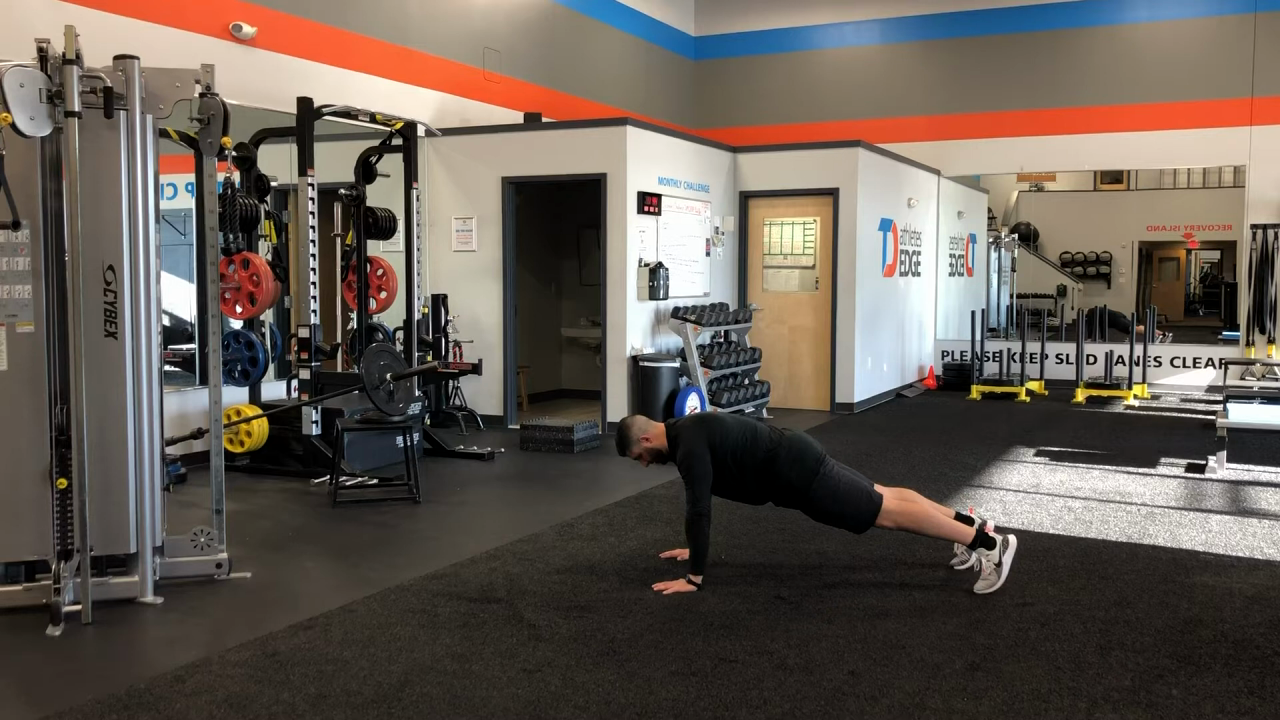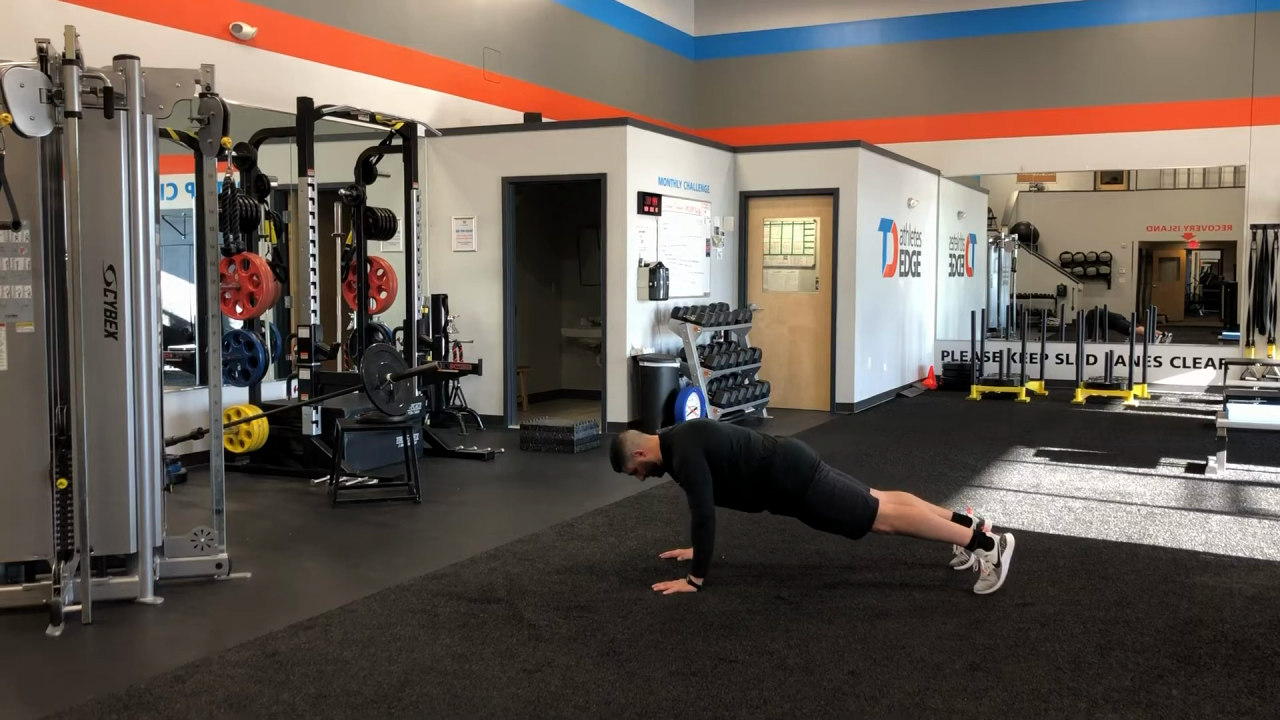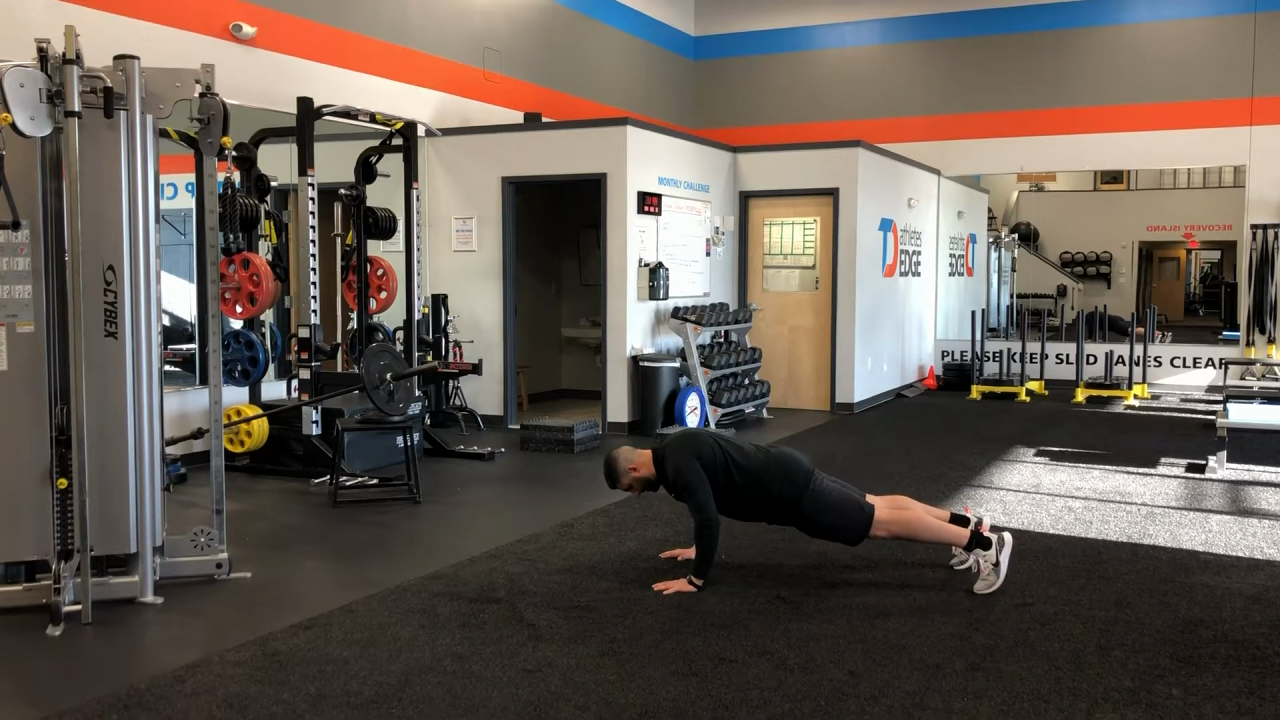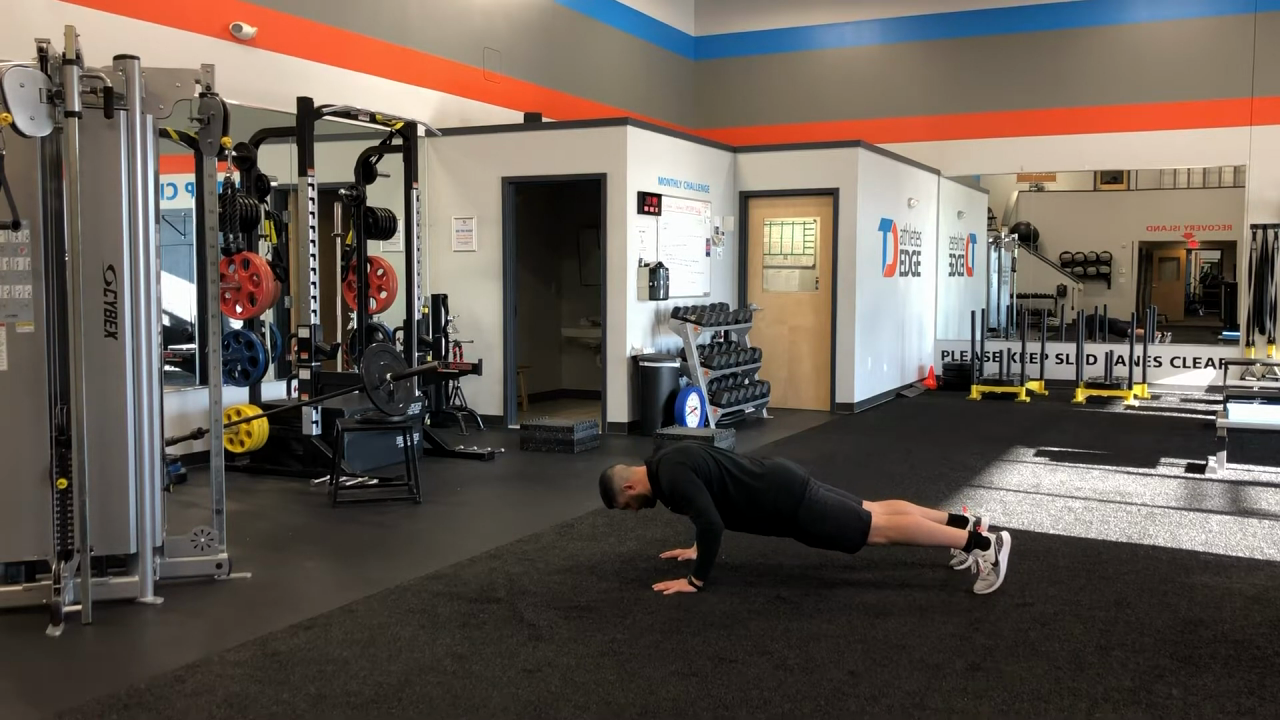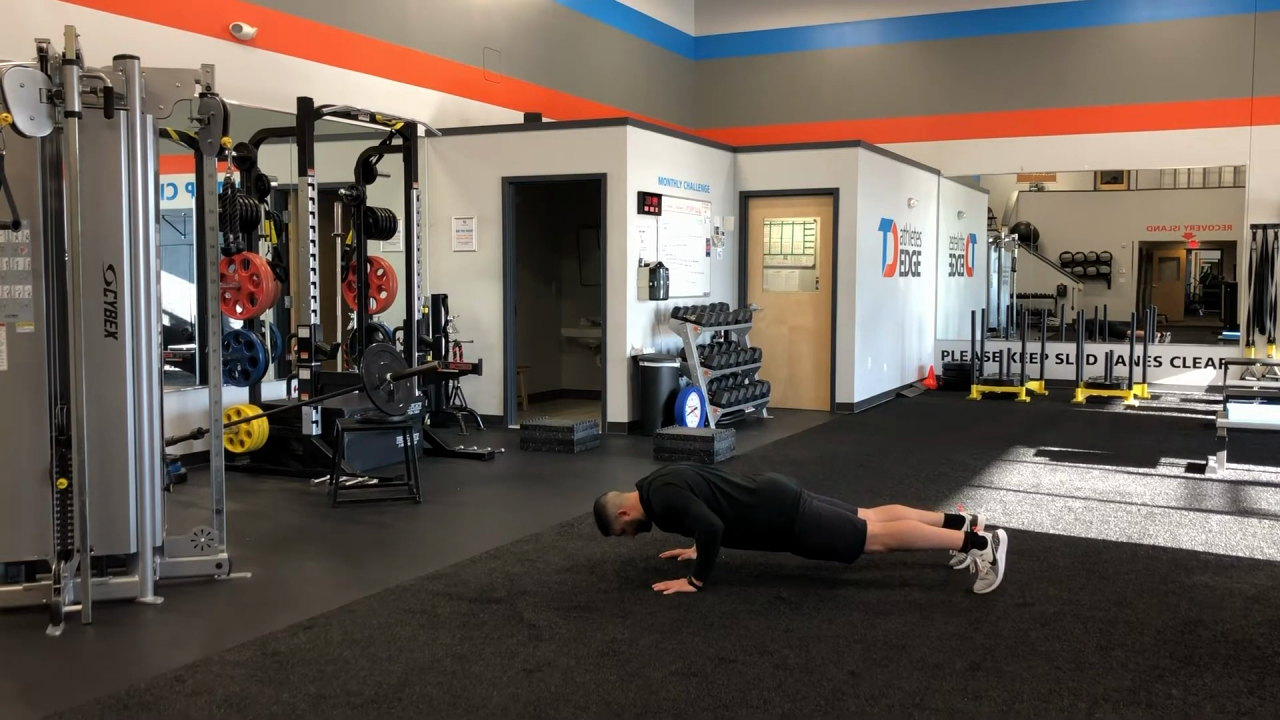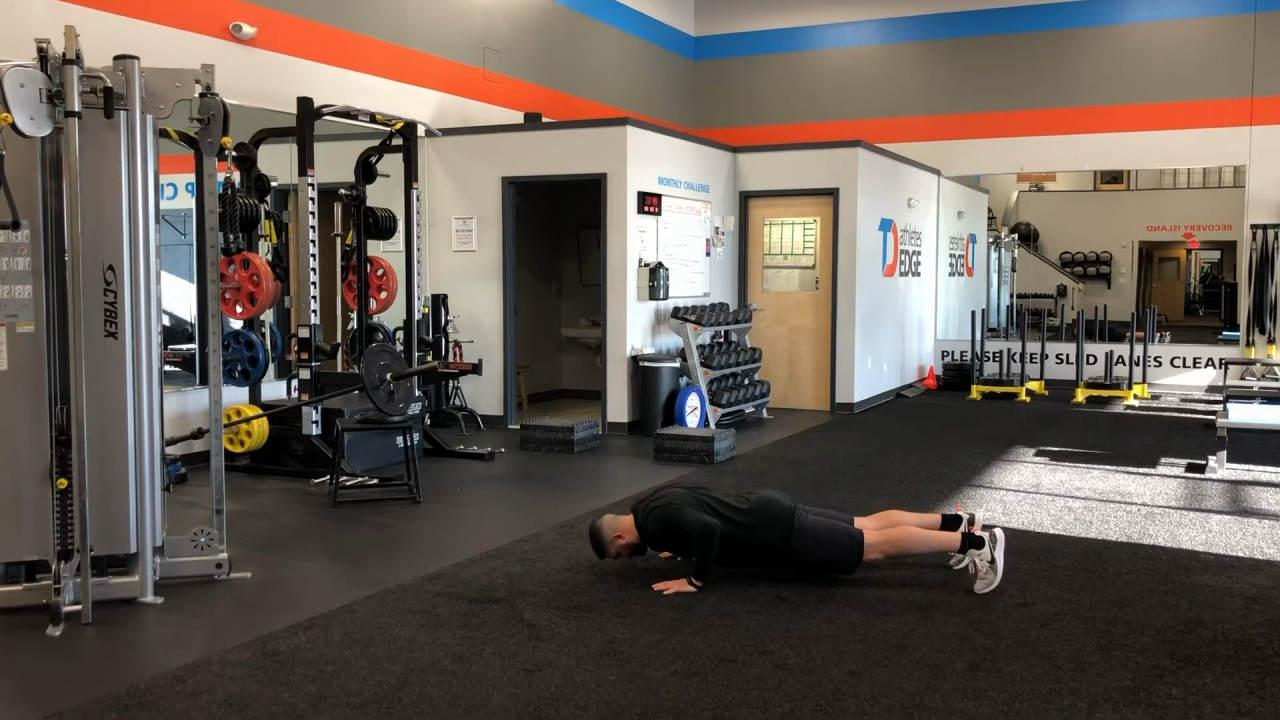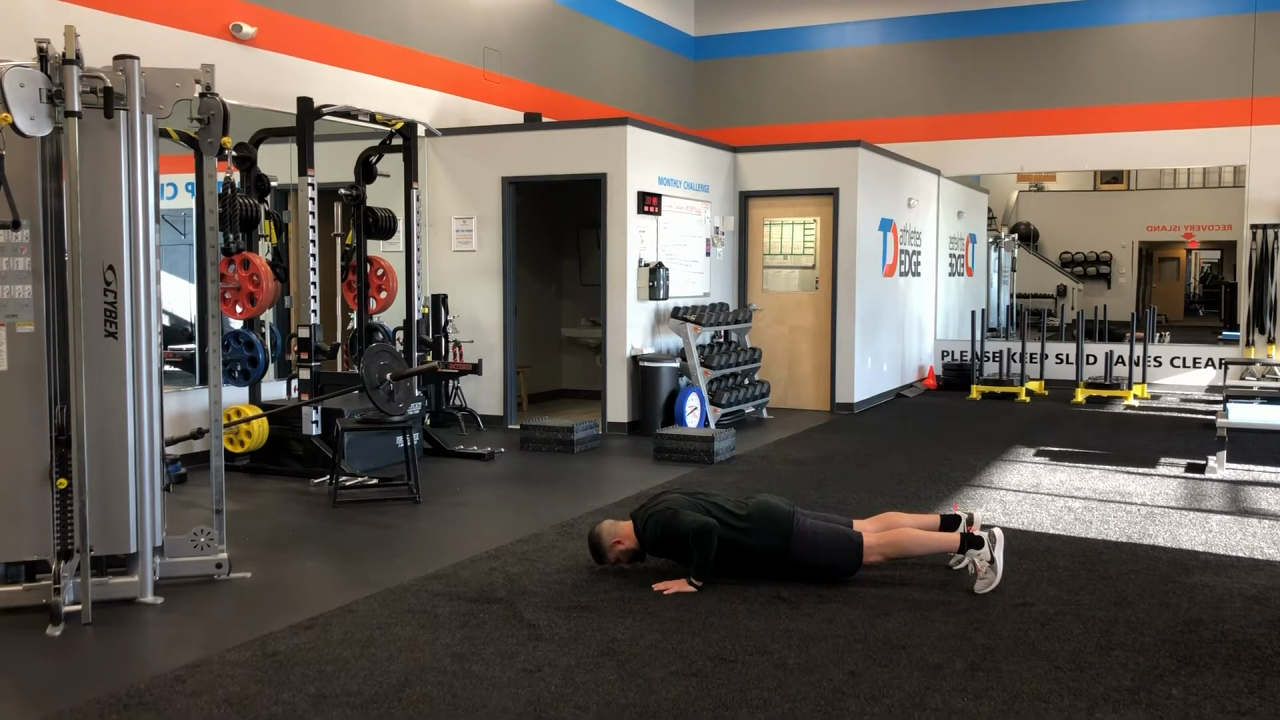
dt=0.7s
person 1, frame 1
left shoulder: (688, 445)
right shoulder: (688, 432)
left elbow: (698, 509)
right elbow: (701, 504)
left wrist: (695, 576)
right wrist: (695, 547)
left hip: (797, 473)
right hip: (796, 460)
left knee: (887, 512)
right knee: (882, 497)
left ankle: (988, 543)
right ankle: (969, 524)
person 1, frame 2
left shoulder: (683, 454)
right shoulder: (681, 440)
left elbow: (704, 513)
right elbow: (706, 507)
left wrist: (695, 578)
right wrist: (697, 548)
left hip: (792, 480)
right hip: (790, 467)
left knee: (884, 517)
right knee: (879, 500)
left ankle: (986, 544)
right ankle: (966, 523)
person 1, frame 3
left shoulder: (678, 464)
right shoulder: (676, 450)
left elbow: (708, 517)
right elbow: (709, 506)
left wrist: (696, 579)
right wrist: (698, 548)
left hip: (789, 491)
right hip: (786, 474)
left knee: (880, 522)
right knee: (876, 505)
left ankle: (984, 543)
right ankle: (964, 522)
person 1, frame 4
left shoulder: (672, 478)
right shoulder: (670, 462)
left elbow: (711, 523)
left wrist: (696, 579)
right wrist: (698, 548)
left hip: (787, 501)
right hip: (782, 484)
left knee: (879, 528)
right knee: (873, 511)
left ankle: (983, 543)
right ankle: (962, 522)
person 1, frame 5
left shoulder: (664, 498)
right shoulder: (662, 483)
left elbow: (712, 527)
left wrist: (697, 580)
right wrist: (698, 548)
left hip: (782, 518)
right hip: (775, 496)
left knee: (877, 537)
right knee: (870, 518)
left ankle: (978, 542)
right ankle: (959, 522)
person 1, frame 6
left shoulder: (656, 520)
right shoulder: (658, 503)
left elbow: (709, 529)
left wrist: (695, 580)
right wrist: (688, 547)
left hip: (778, 533)
right hip: (770, 513)
left knee: (875, 546)
right knee: (867, 525)
left ankle: (976, 543)
right ankle: (958, 522)
person 1, frame 7
left shoulder: (655, 527)
right shoulder: (658, 507)
left elbow: (705, 529)
left wrist: (695, 579)
right wrist: (688, 550)
left hip: (777, 539)
right hip: (768, 516)
left knee: (874, 549)
right knee: (866, 528)
left ankle: (976, 543)
right ankle: (956, 523)
